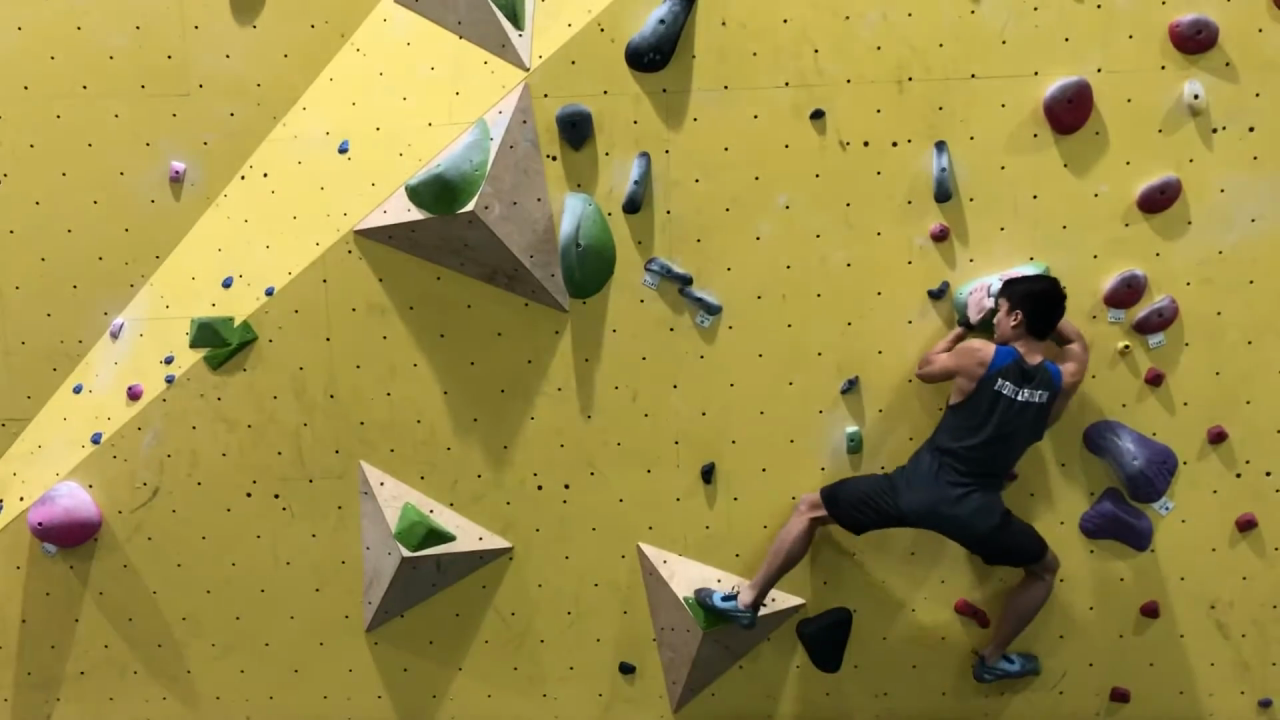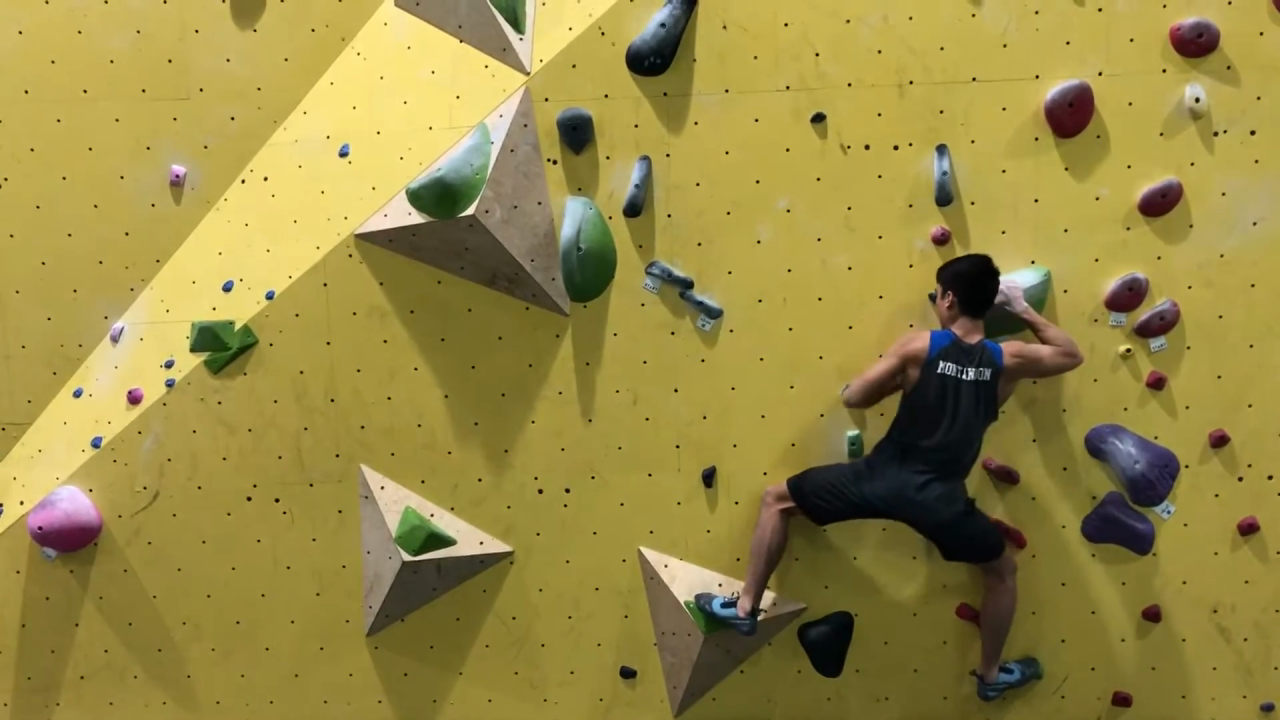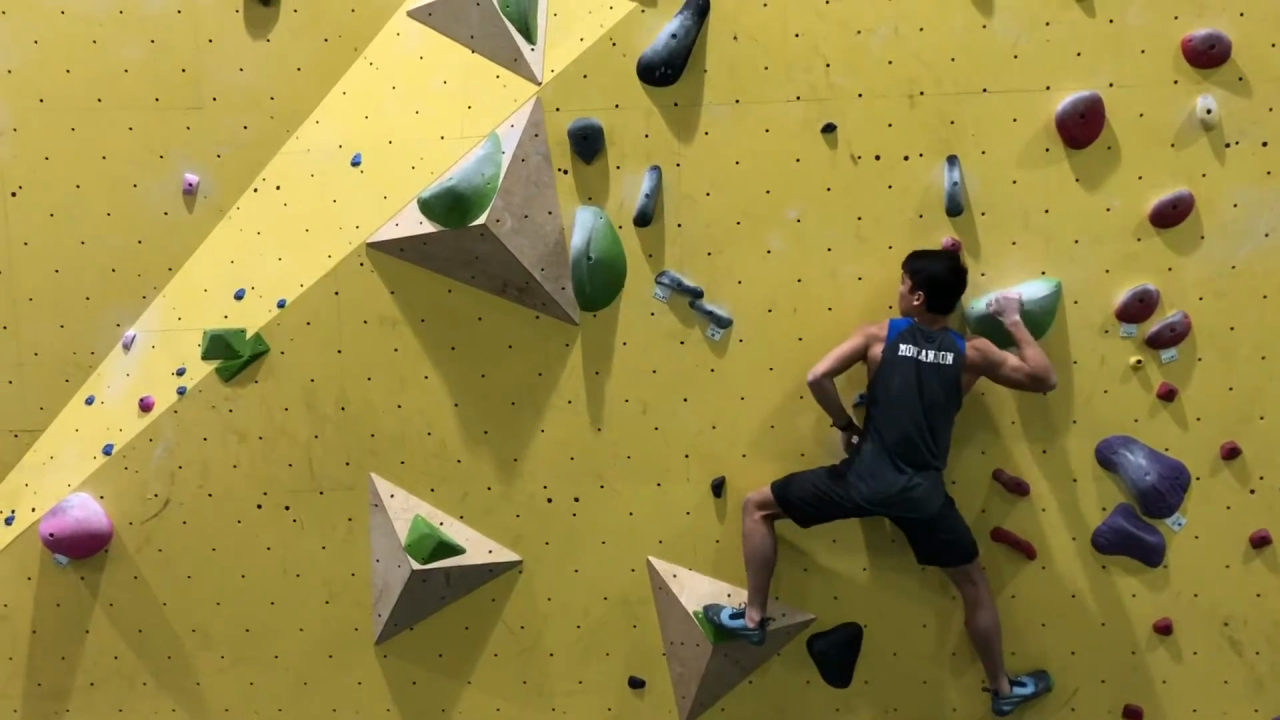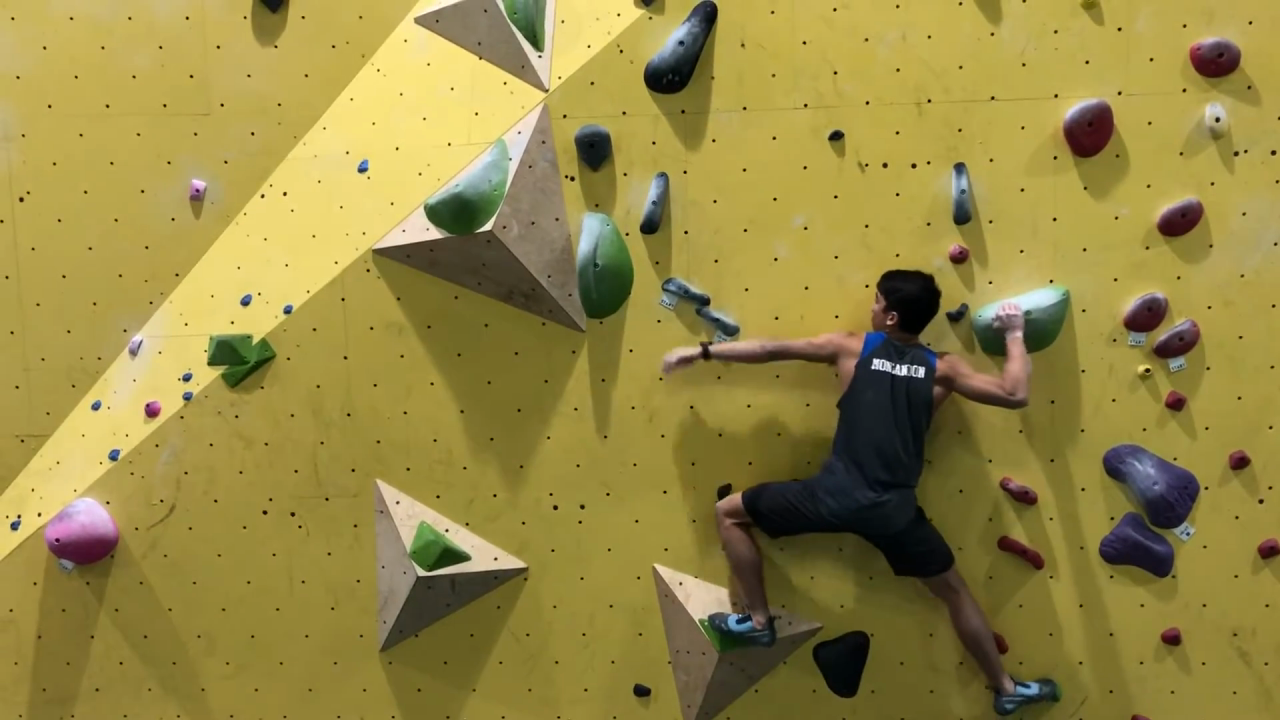
dt=0.7s
person 1, frame 1
left shoulder: (979, 355)
right shoulder: (1063, 382)
left elbow: (924, 369)
right elbow: (1078, 343)
left wrist: (967, 324)
right wrist: (1040, 305)
left hip: (919, 488)
right hip: (976, 509)
left knee: (810, 508)
right knee: (1044, 570)
left ankle: (747, 600)
right ankle: (992, 660)
person 1, frame 2
left shoulder: (919, 345)
right shoulder: (1008, 360)
left elbow: (853, 396)
right elbow: (1072, 355)
right wrist: (1024, 310)
left hip: (884, 477)
right hip: (941, 496)
left knee: (776, 500)
right knee: (1003, 571)
left ankle: (746, 606)
right ankle: (991, 674)
person 1, frame 3
left shoulder: (879, 335)
right shoulder: (972, 352)
left elbow: (817, 377)
right elbow: (1045, 380)
left wrist: (846, 426)
right wrist: (1013, 320)
left hip: (865, 477)
right hip: (923, 493)
left knee: (756, 506)
right knee: (974, 585)
left ankle: (752, 616)
person 1, frame 4
left shoulder: (851, 347)
right shoulder: (942, 369)
left elbow: (770, 349)
right elbow: (1015, 394)
left wrist: (701, 351)
right wrist: (1014, 334)
left hip: (835, 494)
right hip: (894, 509)
left knee: (729, 513)
right knee: (956, 592)
left ankle: (757, 620)
